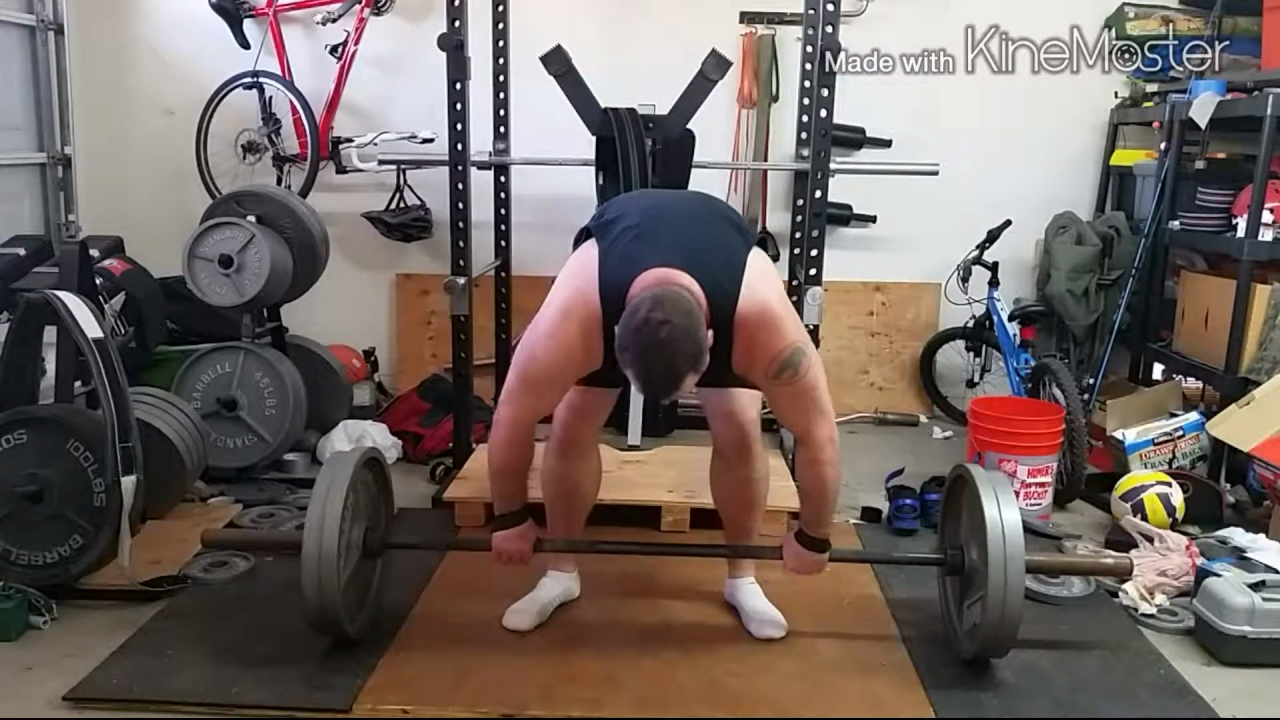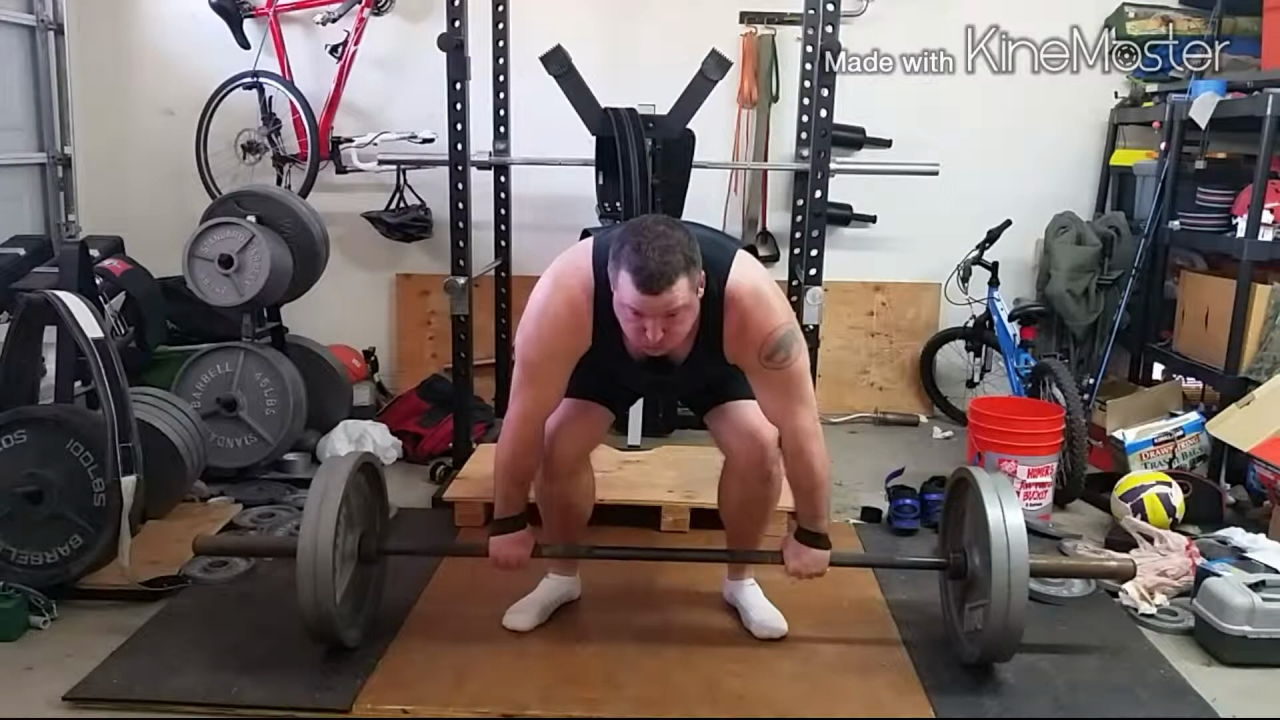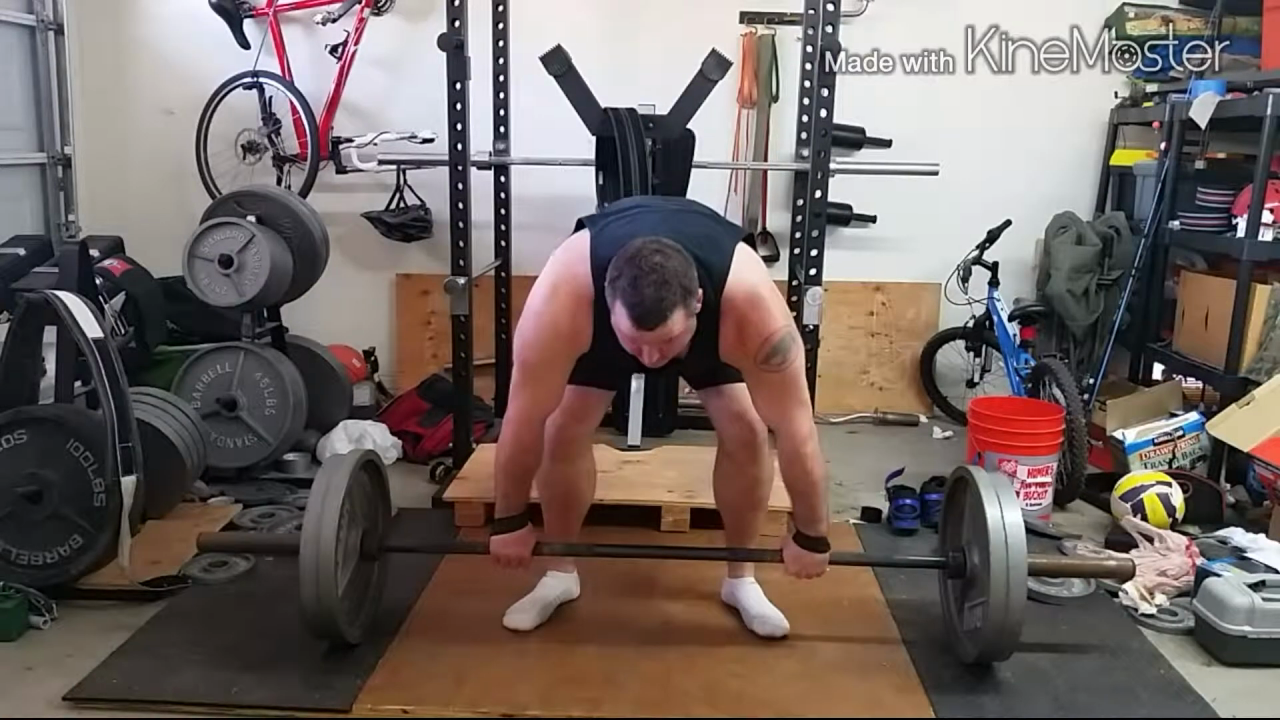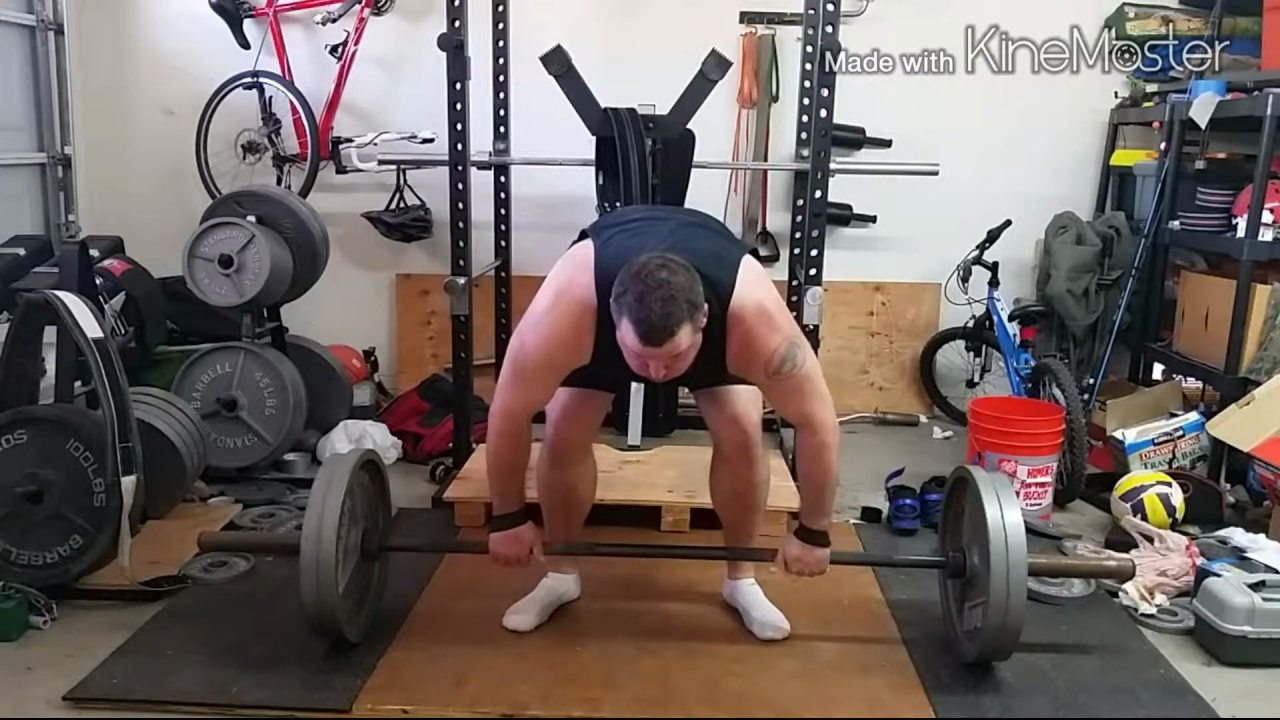
dt=1s
person 1, frame 1
left shoulder: (763, 321)
right shoulder: (571, 320)
left elbow: (817, 434)
right elbow: (512, 419)
left wrist: (812, 537)
right wrist: (509, 519)
left knee: (739, 432)
right knee: (570, 428)
left ankle: (741, 576)
right ankle: (561, 571)
person 1, frame 2
left shoulder: (752, 303)
right shoulder: (565, 297)
left elbow: (799, 426)
right elbow: (525, 419)
left wrist: (811, 535)
right wrist: (508, 524)
left knee: (757, 450)
right knee: (558, 448)
left ankle: (740, 579)
right ankle: (562, 575)
person 1, frame 3
left shoulder: (750, 304)
right shoulder: (564, 297)
left elbow: (794, 425)
right elbow: (526, 416)
left wrist: (810, 536)
right wrist: (509, 522)
left knee: (746, 431)
right knee: (563, 429)
left ankle: (740, 576)
right ankle: (561, 572)
person 1, frame 4
left shoulder: (754, 318)
right shoulder: (567, 310)
left elbow: (815, 421)
right elbow: (509, 412)
left wrist: (812, 532)
right wrist: (508, 519)
left knee: (741, 433)
right knee: (563, 432)
left ankle: (740, 577)
right ankle: (561, 572)
